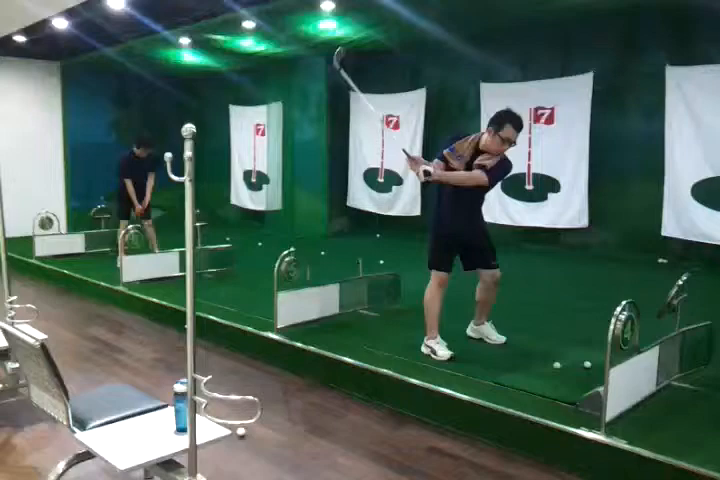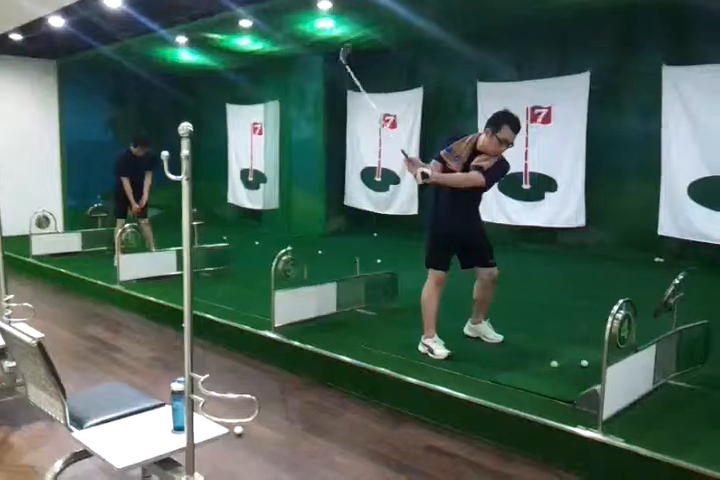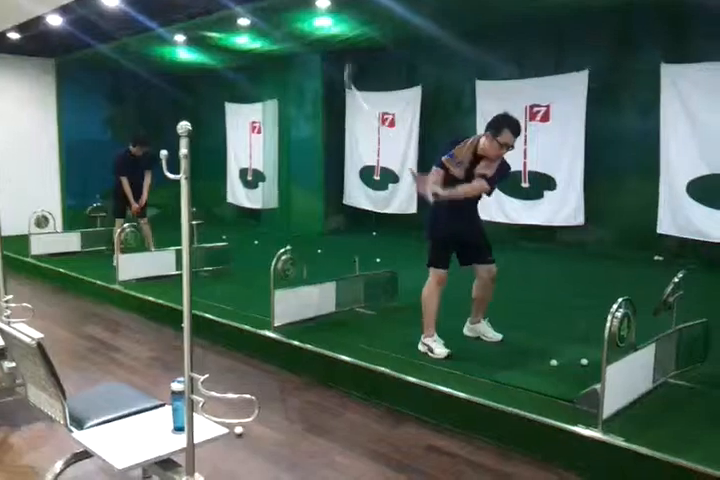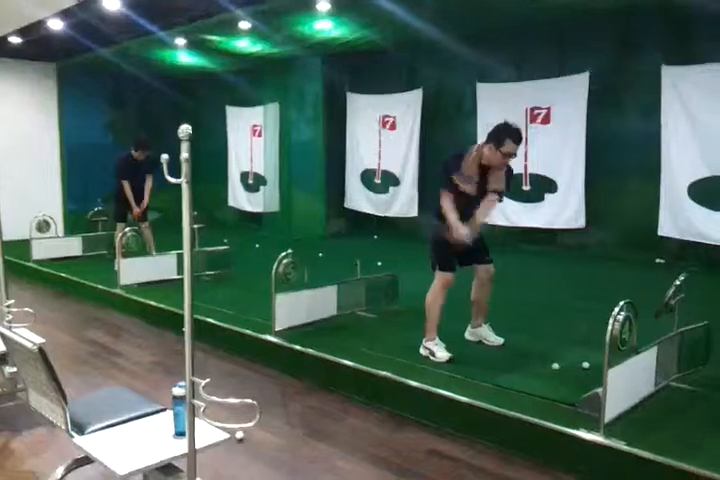
dt=0.1s
person 1, frame 1
left shoulder: (503, 165)
right shoulder: (458, 144)
left elbow: (471, 179)
right elbow: (436, 168)
left wrist: (434, 173)
right wrist: (425, 167)
left hip: (473, 226)
right hip: (444, 224)
left knee: (491, 276)
right knee: (439, 278)
left ankle: (479, 324)
right ankle: (431, 339)
person 1, frame 2
left shoulder: (500, 165)
right shoulder: (455, 144)
left elbow: (468, 180)
right elbow: (434, 169)
left wrist: (433, 176)
right wrist: (423, 170)
left hip: (470, 225)
right hip: (441, 223)
left knee: (489, 274)
right knee: (436, 277)
left ankle: (477, 323)
right ankle: (428, 338)
person 1, frame 3
left shoulder: (501, 167)
right shoulder: (457, 149)
left elbow: (474, 188)
right elbow: (435, 176)
left wrist: (444, 193)
right wrist: (432, 188)
left hip: (469, 222)
right hip: (442, 220)
left knee: (488, 272)
right knee: (438, 275)
left ankle: (476, 322)
right ankle: (428, 337)
person 1, frame 4
left shoulder: (504, 173)
right shoulder: (459, 162)
left elbow: (488, 204)
right elbow: (446, 199)
left wrist: (471, 228)
right wrist: (456, 226)
left hip: (472, 228)
right hip: (446, 227)
left knee: (486, 273)
right knee: (444, 279)
left ankle: (477, 327)
right ankle: (430, 341)
person 2, frame 1
left shoulder: (152, 158)
right shoulder: (126, 160)
left elbow: (151, 178)
right elbow: (128, 183)
left wrist: (147, 197)
right wrist: (136, 204)
left hip: (142, 194)
right hip: (126, 195)
left knee: (148, 222)
right knee: (124, 224)
left ankle: (156, 251)
person 2, frame 2
left shoulder: (149, 157)
right shoulder: (123, 158)
left elbow: (148, 176)
right elbow: (125, 181)
left wrist: (145, 196)
right wrist: (133, 203)
left hip: (139, 192)
right hip: (123, 193)
left knee: (145, 221)
right knee: (120, 222)
left ankle: (152, 250)
person 2, frame 3
left shoulder: (147, 156)
right shoulder: (121, 158)
left elbow: (147, 176)
right elbow: (124, 181)
left wrist: (145, 195)
right wrist: (132, 203)
left hip: (138, 192)
right hip: (121, 193)
left knee: (144, 221)
right knee: (119, 222)
left ankle: (152, 249)
person 2, frame 4
left shoulder: (149, 160)
right shoulder: (123, 162)
left elbow: (149, 180)
right elbow: (126, 185)
left wrist: (146, 199)
right wrist: (133, 207)
left hip: (139, 196)
right hip: (123, 197)
left knee: (145, 225)
right knee: (121, 226)
left ankle: (153, 253)
